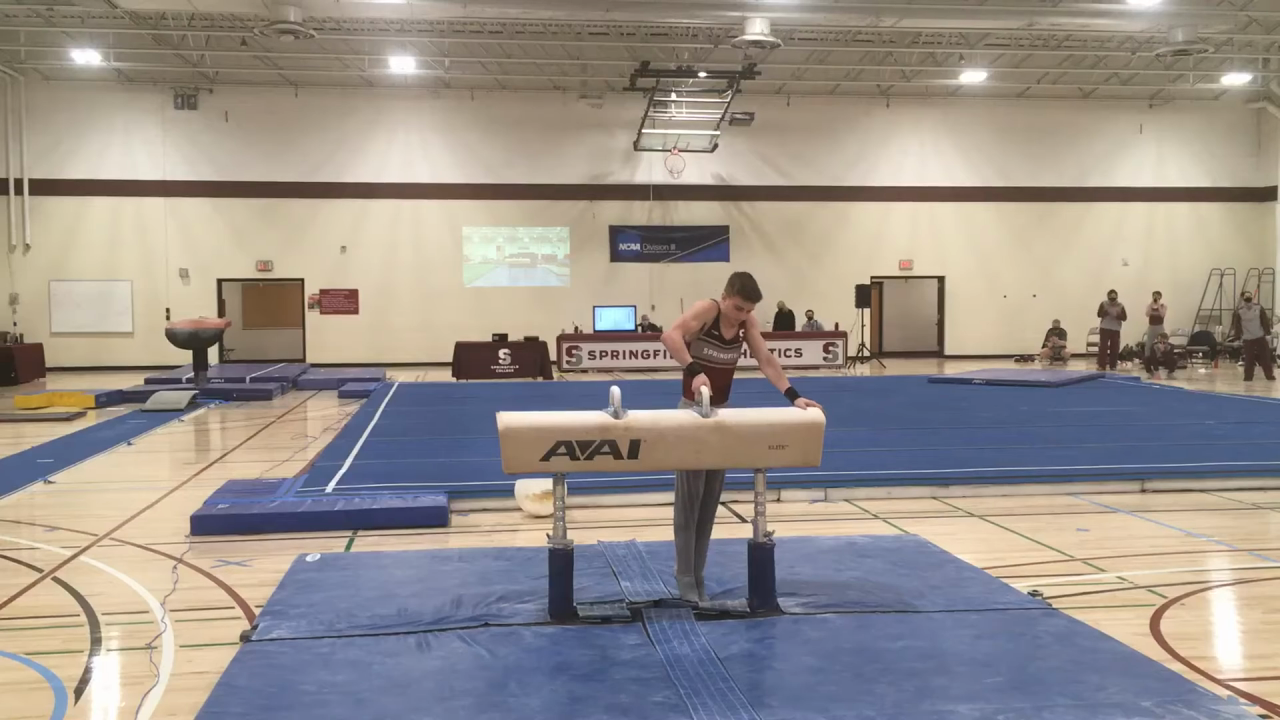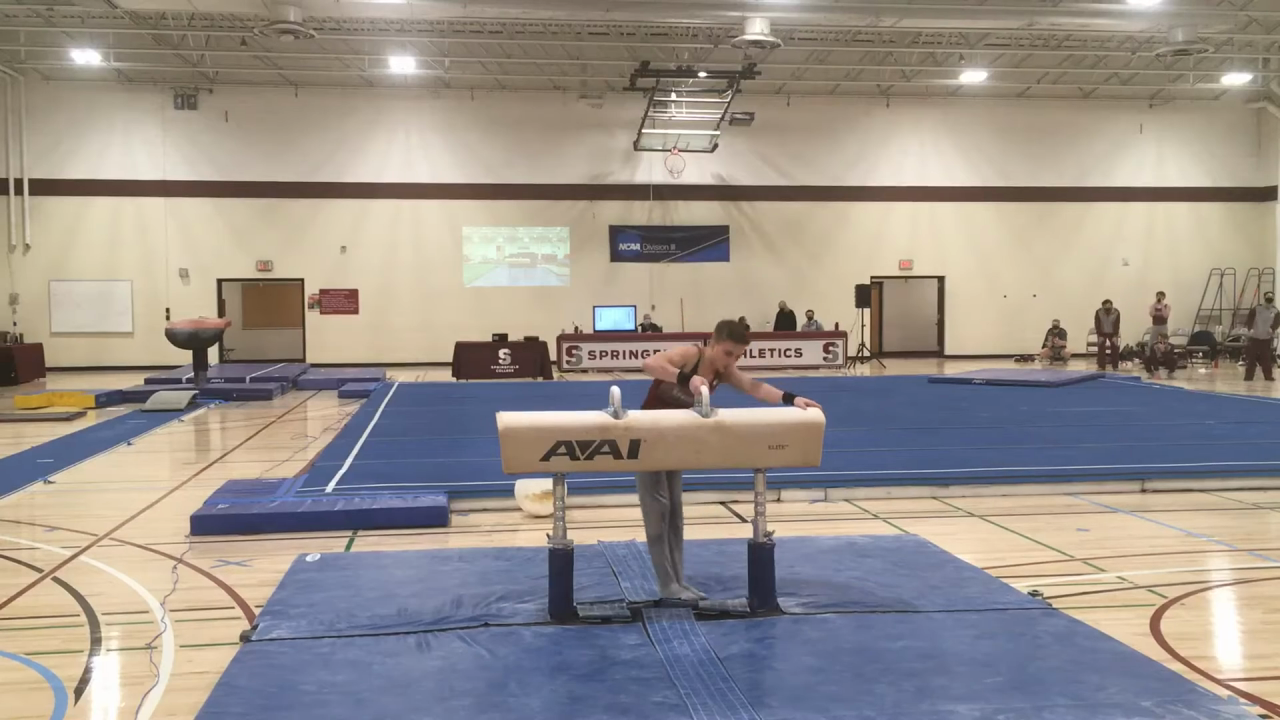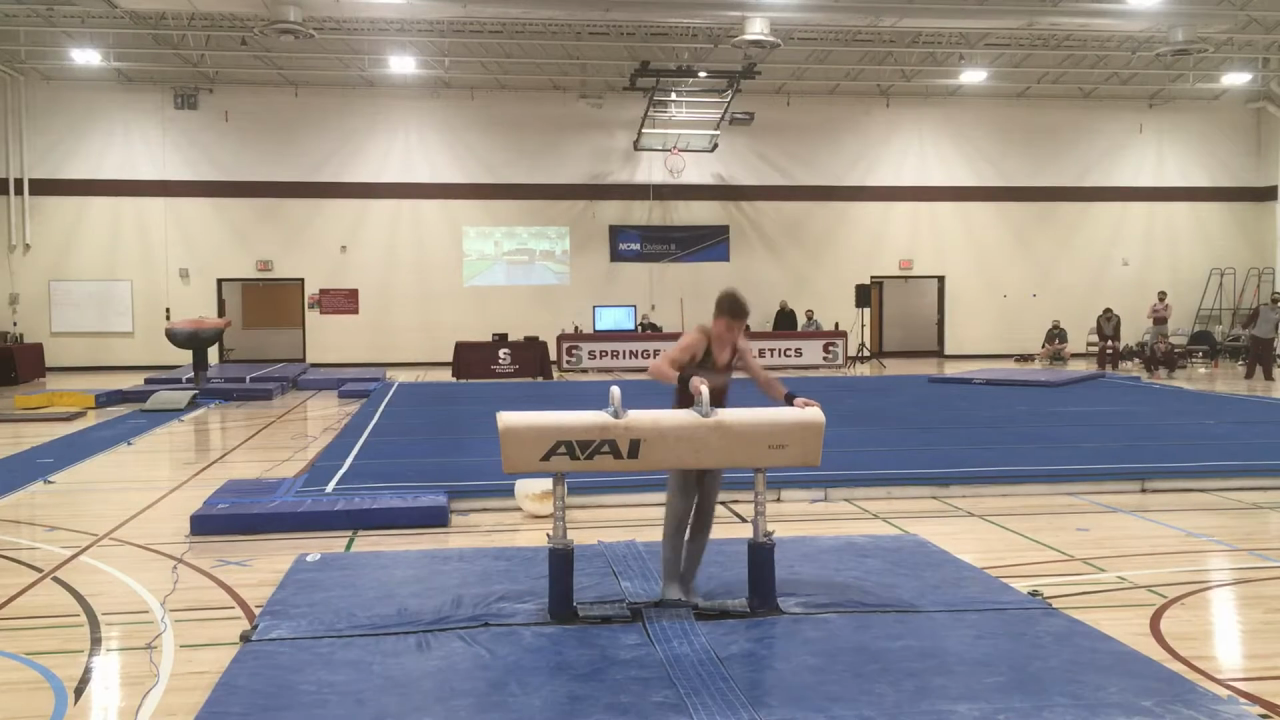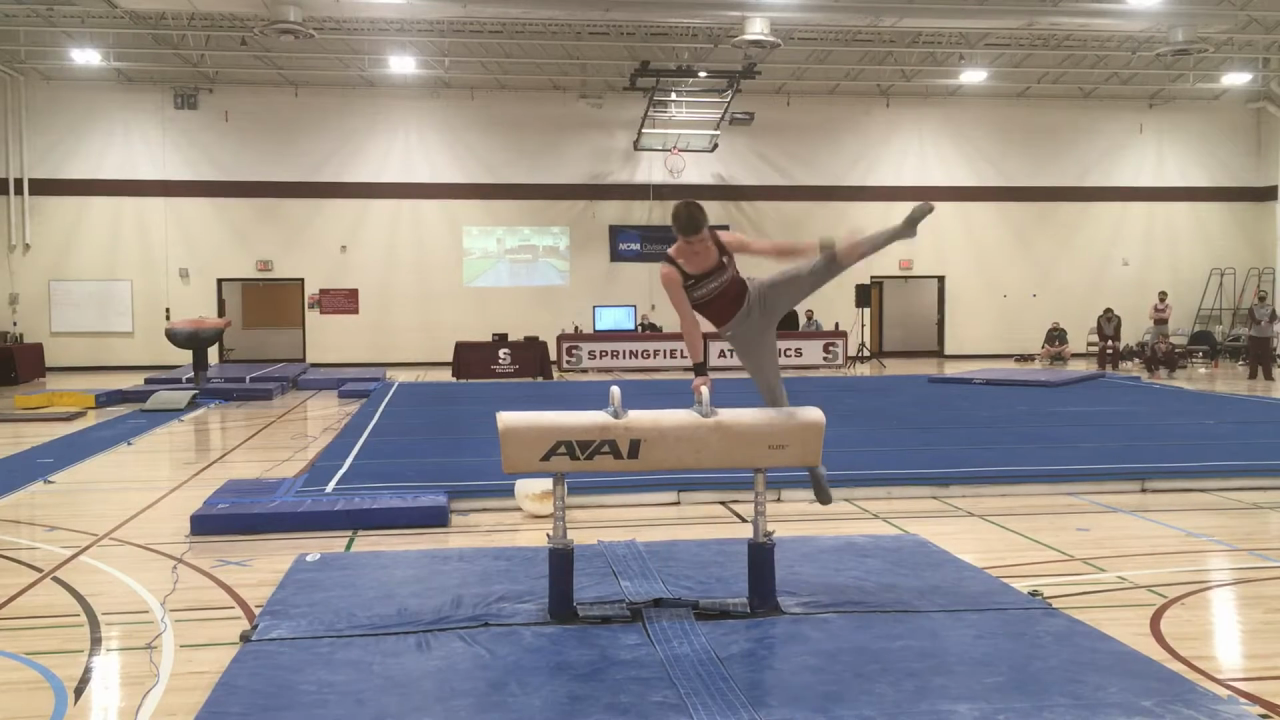
dt=0.5s
person 1, frame 1
left shoulder: (747, 322)
right shoulder: (706, 310)
left elbow: (766, 360)
right elbow: (670, 335)
left wrist: (792, 395)
right wrist: (693, 371)
left hip: (721, 411)
right hip: (693, 410)
left knee: (710, 499)
right knee: (690, 497)
left ankle: (697, 577)
right ankle: (685, 577)
person 1, frame 2
left shoulder: (723, 370)
right shoulder: (689, 354)
left elbow: (753, 386)
right elbow: (650, 364)
left wrist: (790, 399)
right wrist: (687, 379)
left knee: (674, 505)
right knee: (657, 503)
left ankle: (677, 579)
right ankle: (668, 584)
person 1, frame 3
left shoulder: (738, 347)
right shoulder: (696, 341)
left elbow: (763, 378)
right elbow: (656, 368)
left wrist: (791, 399)
right wrist: (687, 380)
left knee: (706, 505)
right knee: (680, 506)
left ankle: (688, 578)
right ankle: (671, 581)
person 1, frame 4
left shoulder: (721, 240)
right shoulder: (670, 270)
left elbow: (769, 248)
right elbow: (688, 323)
left wrist: (823, 246)
right wrist: (699, 371)
left hip: (760, 299)
right hip: (742, 329)
left knee: (827, 266)
right knee: (775, 401)
left ankle: (902, 230)
right ankle: (812, 466)
